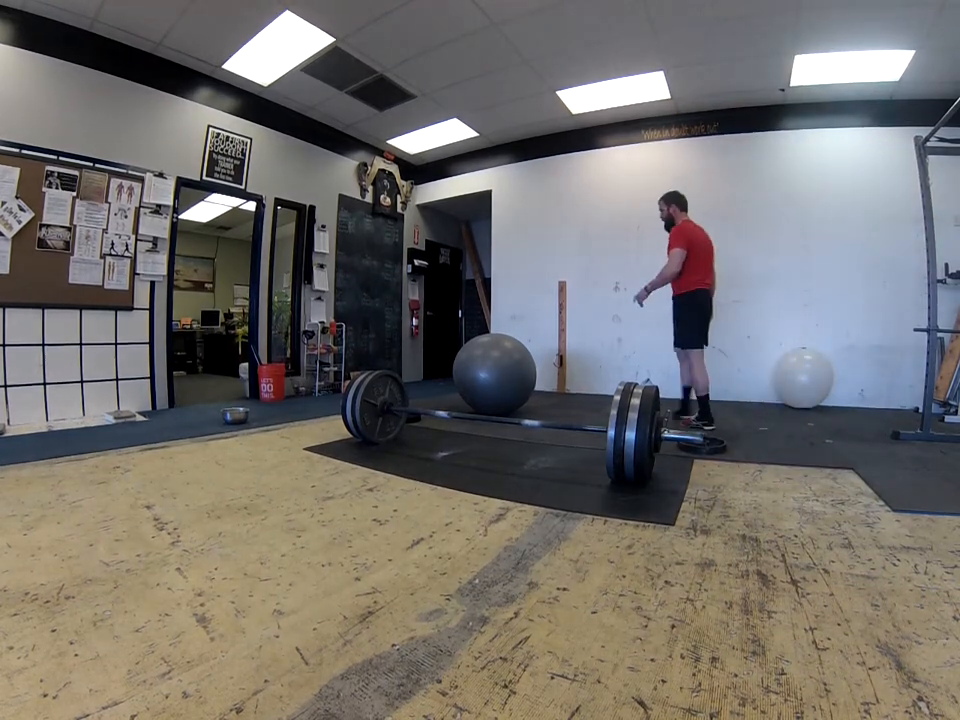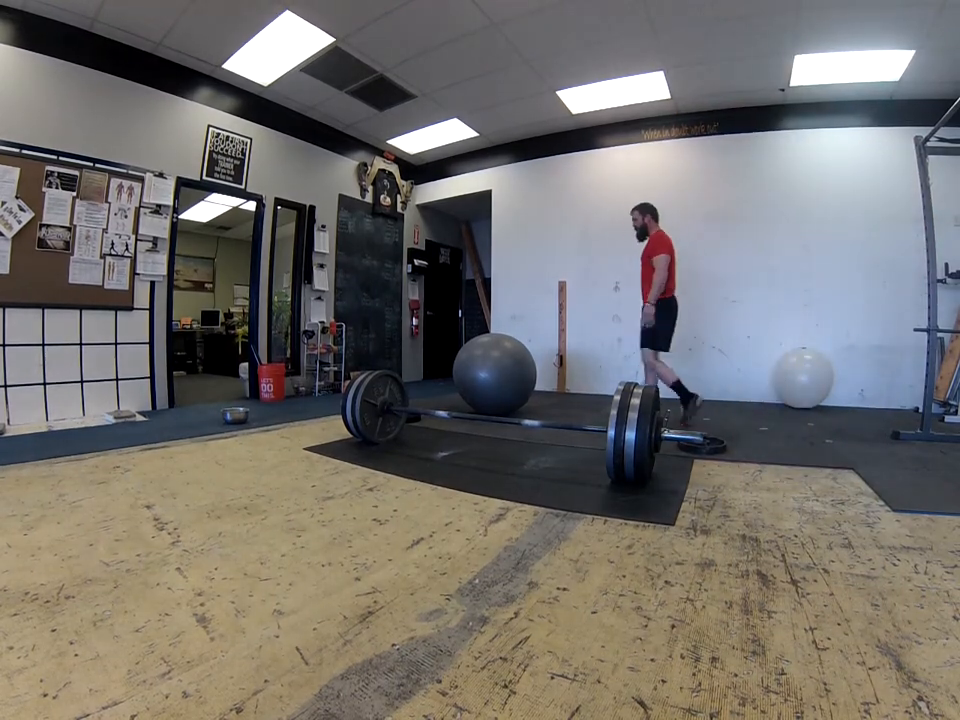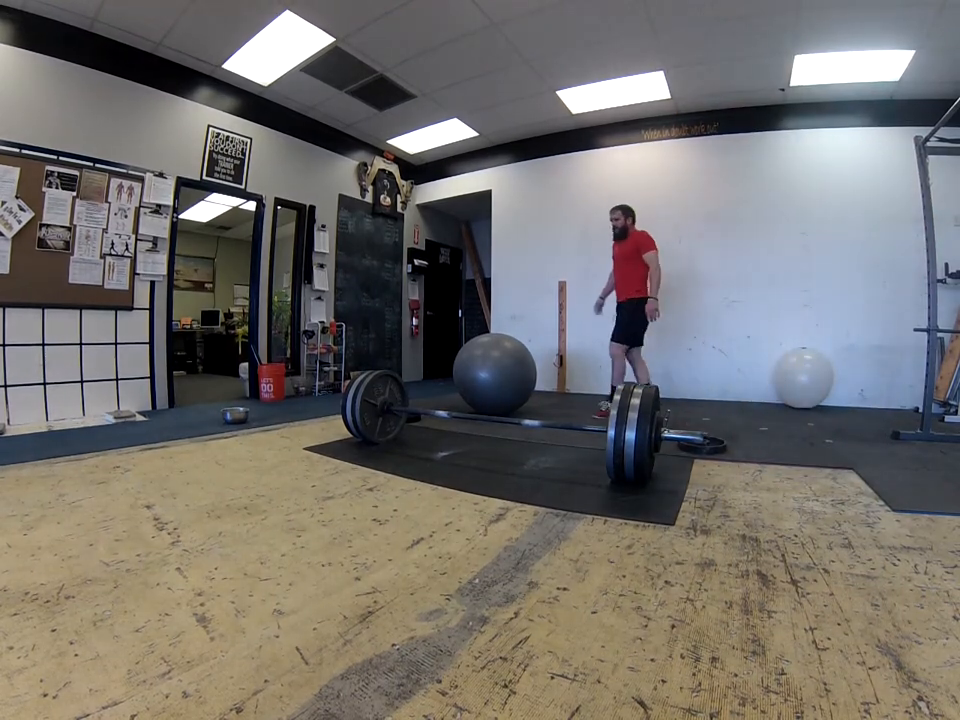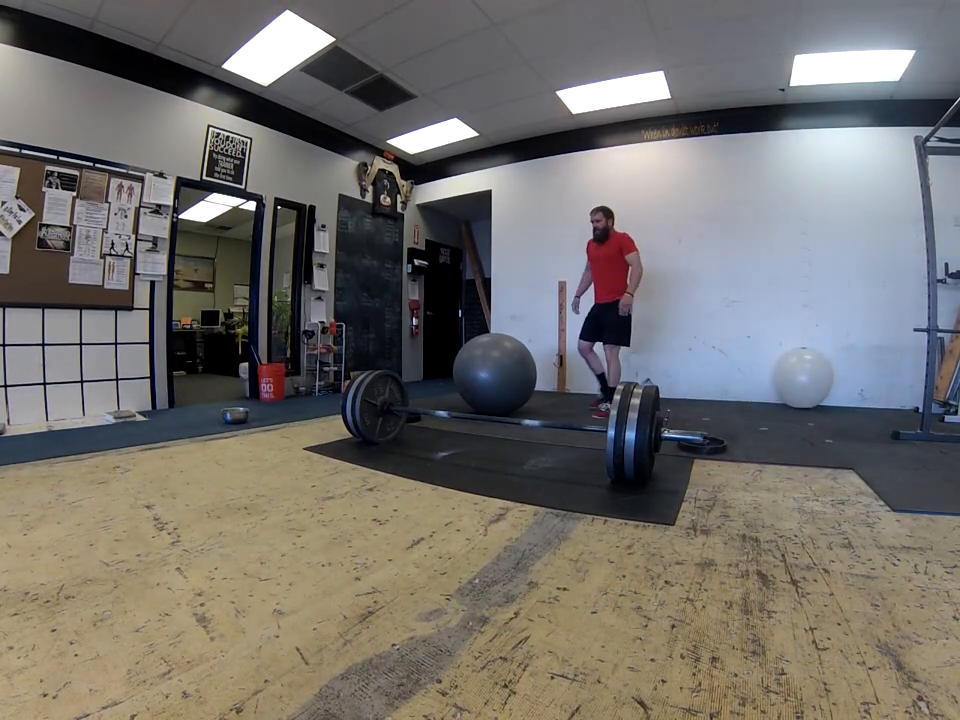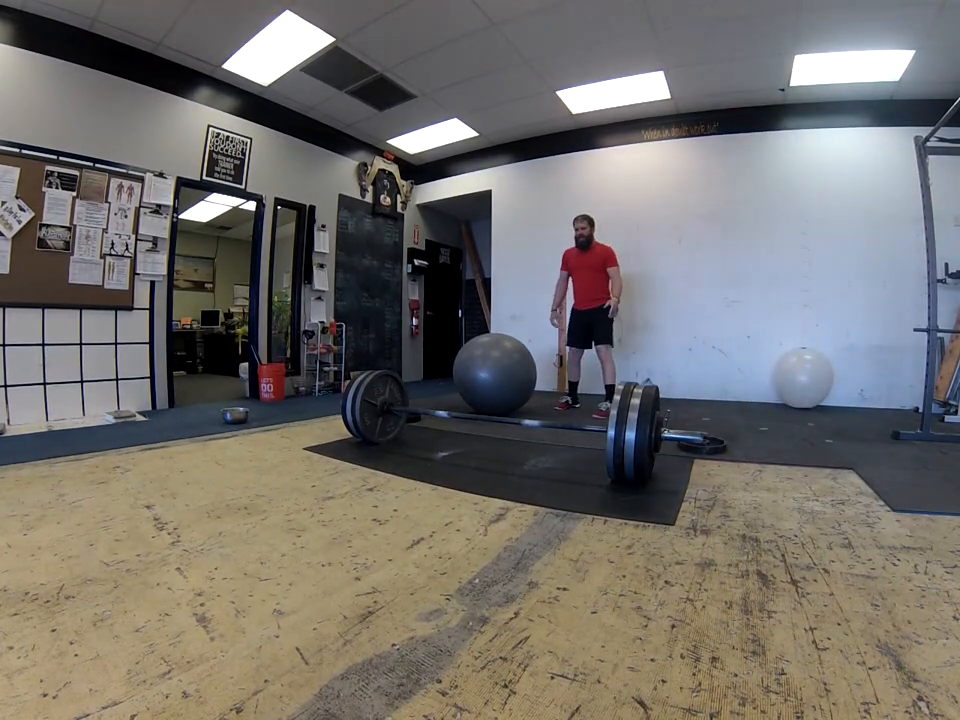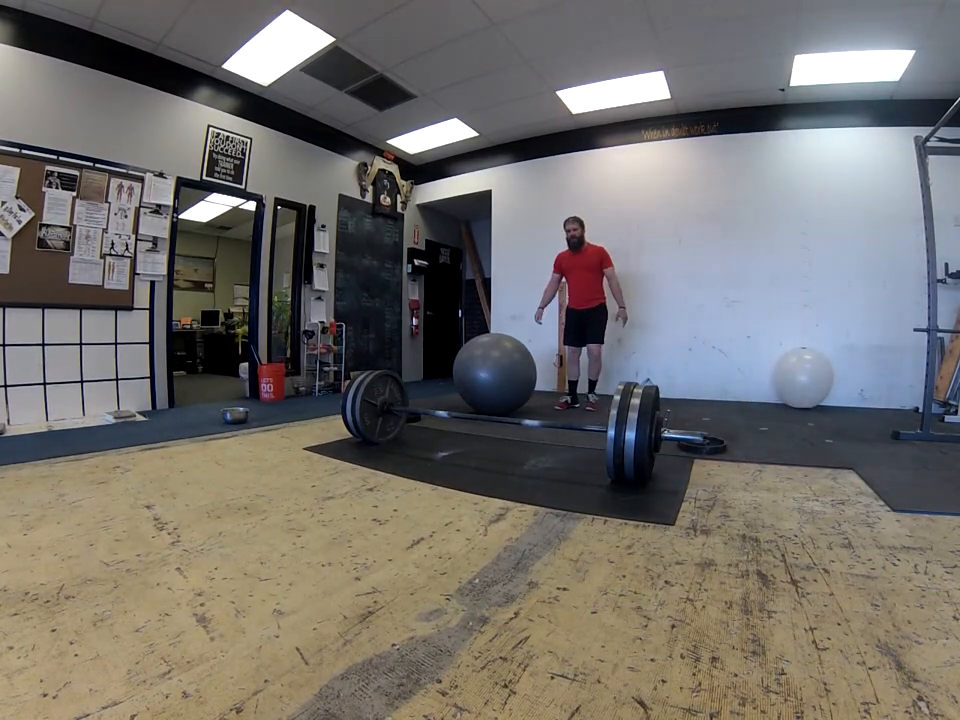
dt=0.3s
person 1, frame 1
left shoulder: (680, 231)
right shoulder: (699, 232)
left elbow: (673, 268)
left wrist: (647, 289)
left hip: (688, 299)
right hip: (702, 298)
left knee: (693, 357)
right knee: (686, 354)
left ankle: (705, 416)
right ankle: (685, 406)
person 1, frame 2
left shoulder: (657, 240)
right shoulder: (657, 241)
left elbow: (661, 274)
left wrist: (649, 303)
left hip: (660, 306)
right hip: (659, 306)
left knee: (649, 359)
right knee: (650, 358)
left ankle: (689, 398)
person 1, frame 3
left shoulder: (642, 238)
right shoulder: (618, 243)
left elbow: (655, 268)
left wrist: (652, 298)
right wrist: (602, 297)
left hip: (636, 304)
right hip: (624, 304)
left knee: (615, 351)
right knee: (633, 354)
left ankle: (612, 401)
person 1, frame 4
left shoulder: (623, 240)
right shoulder: (592, 244)
left elbow: (637, 267)
left wrist: (629, 294)
right wrist: (578, 295)
left hip: (616, 306)
right hip: (599, 305)
left knee: (611, 353)
right knee: (583, 346)
left ankle: (609, 401)
right ankle: (606, 387)
person 1, frame 5
left shoulder: (605, 252)
right shoulder: (568, 254)
left elbow: (616, 278)
right elbow: (563, 282)
left wrist: (615, 299)
right wrist: (555, 308)
left hip: (600, 310)
right hip: (578, 311)
left knee: (604, 353)
right knee: (573, 355)
left ankle: (607, 402)
right ankle: (572, 396)
person 1, frame 6
left shoulder: (599, 252)
right shoulder: (561, 258)
left elbow: (612, 279)
right elbow: (553, 284)
left wrist: (621, 306)
right wrist: (541, 307)
left hip: (596, 309)
right hip: (573, 311)
left knee: (594, 351)
right knee: (572, 354)
left ankle: (592, 393)
right ankle: (572, 396)
